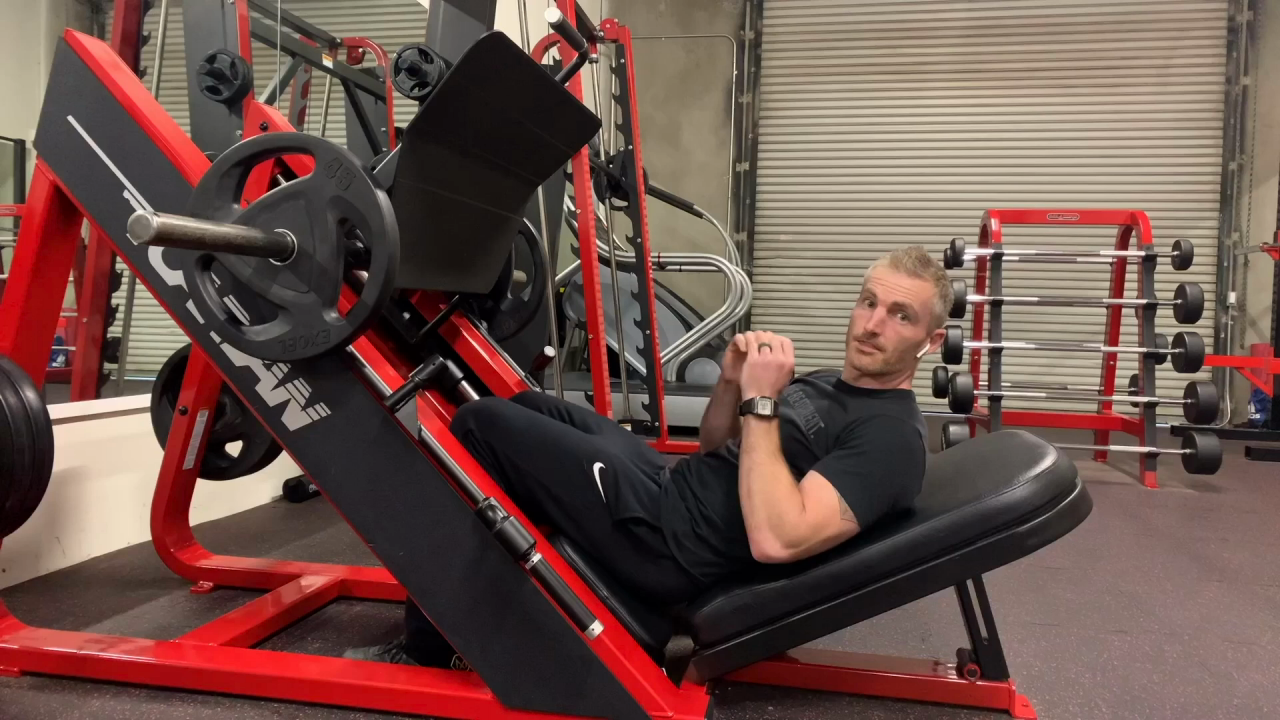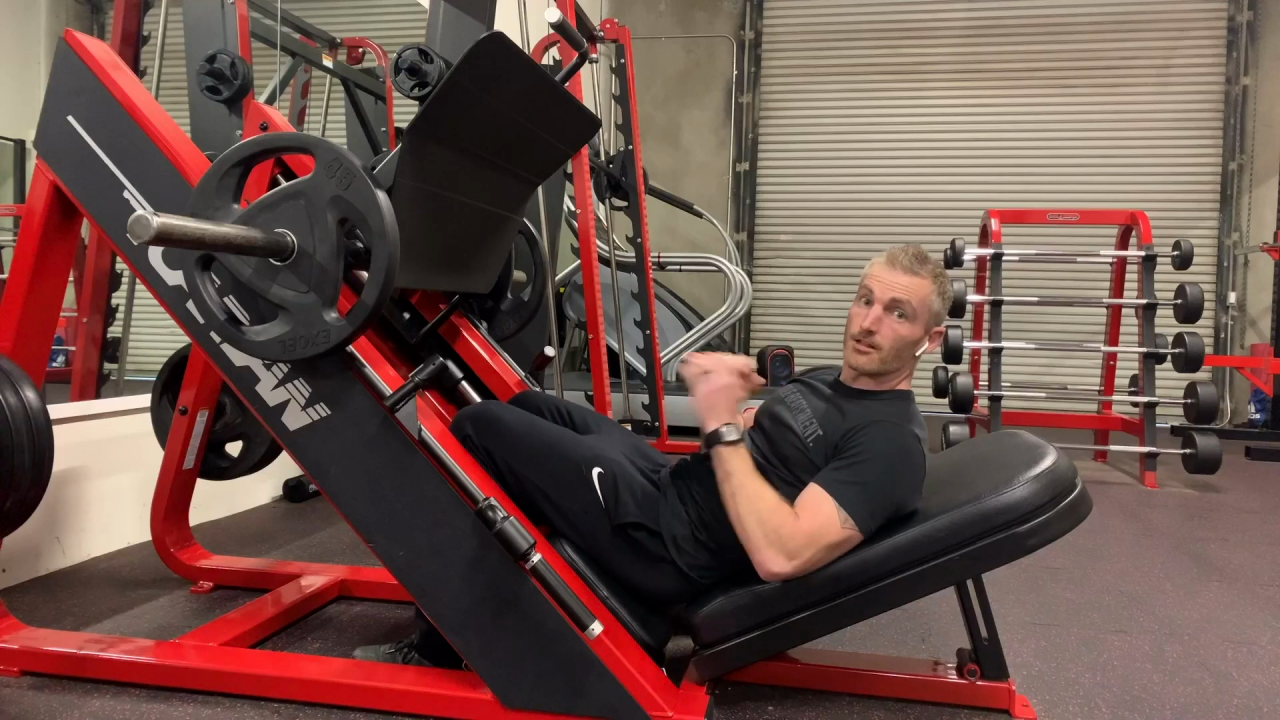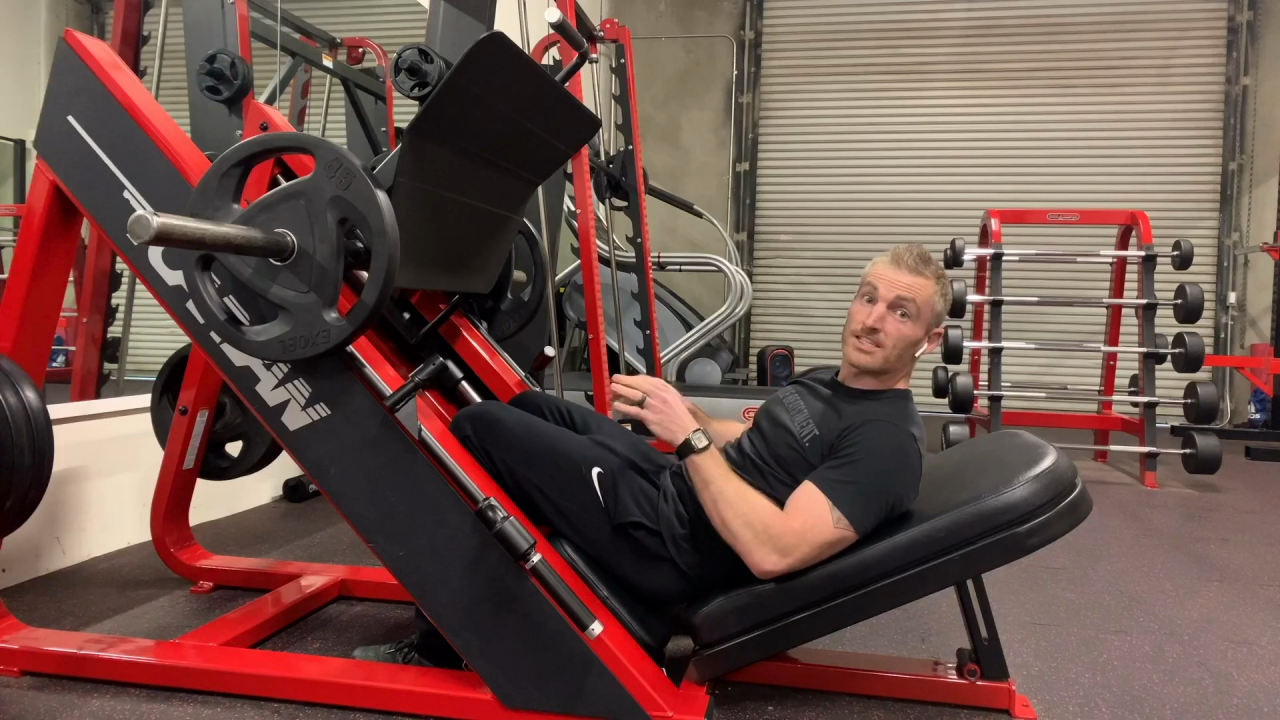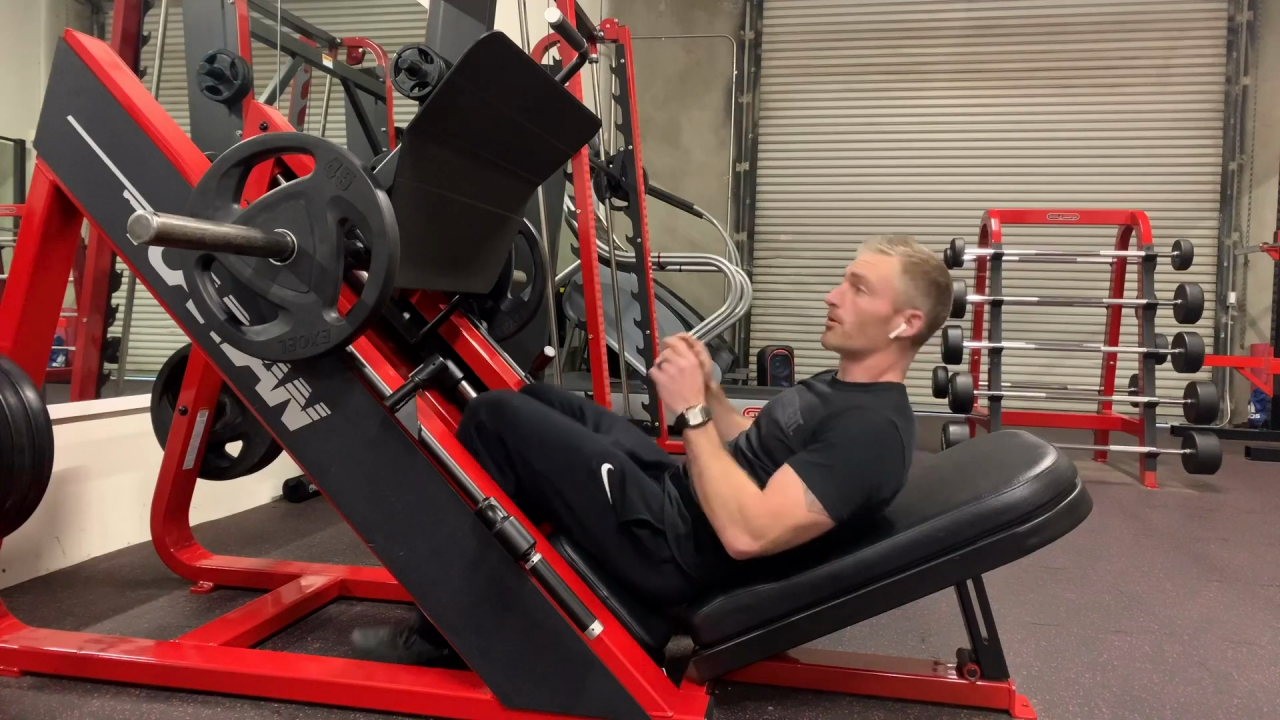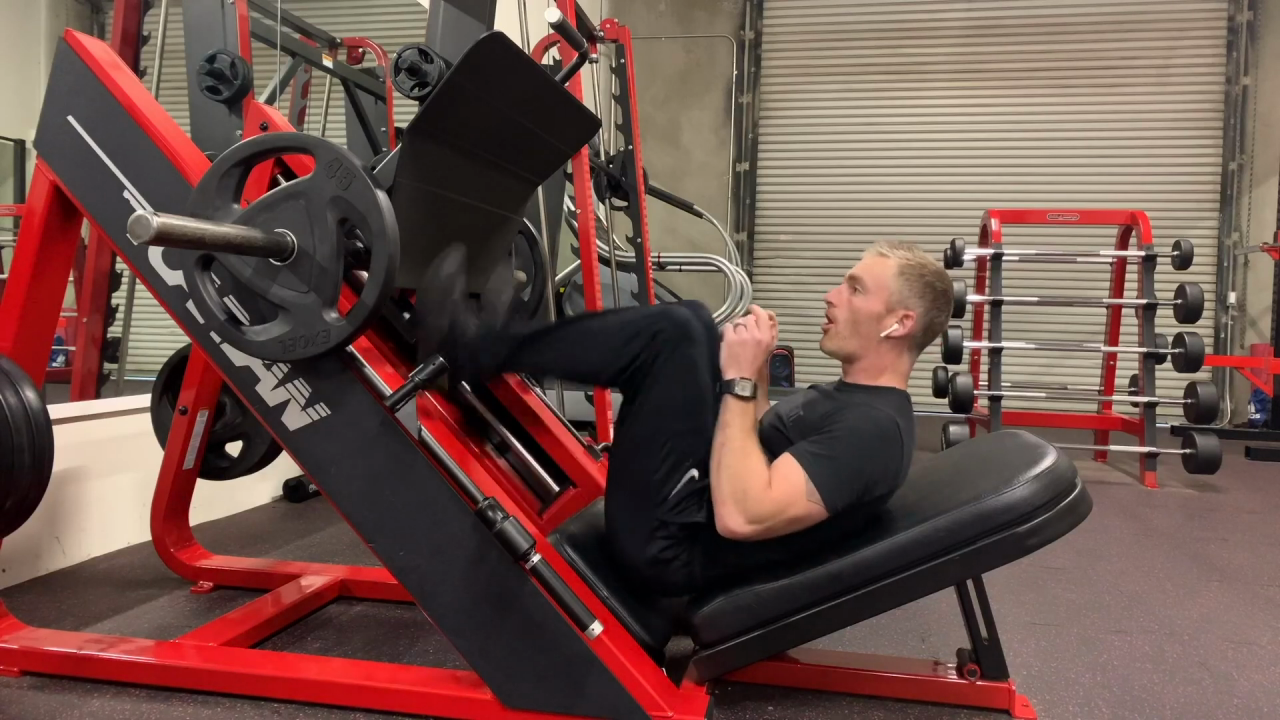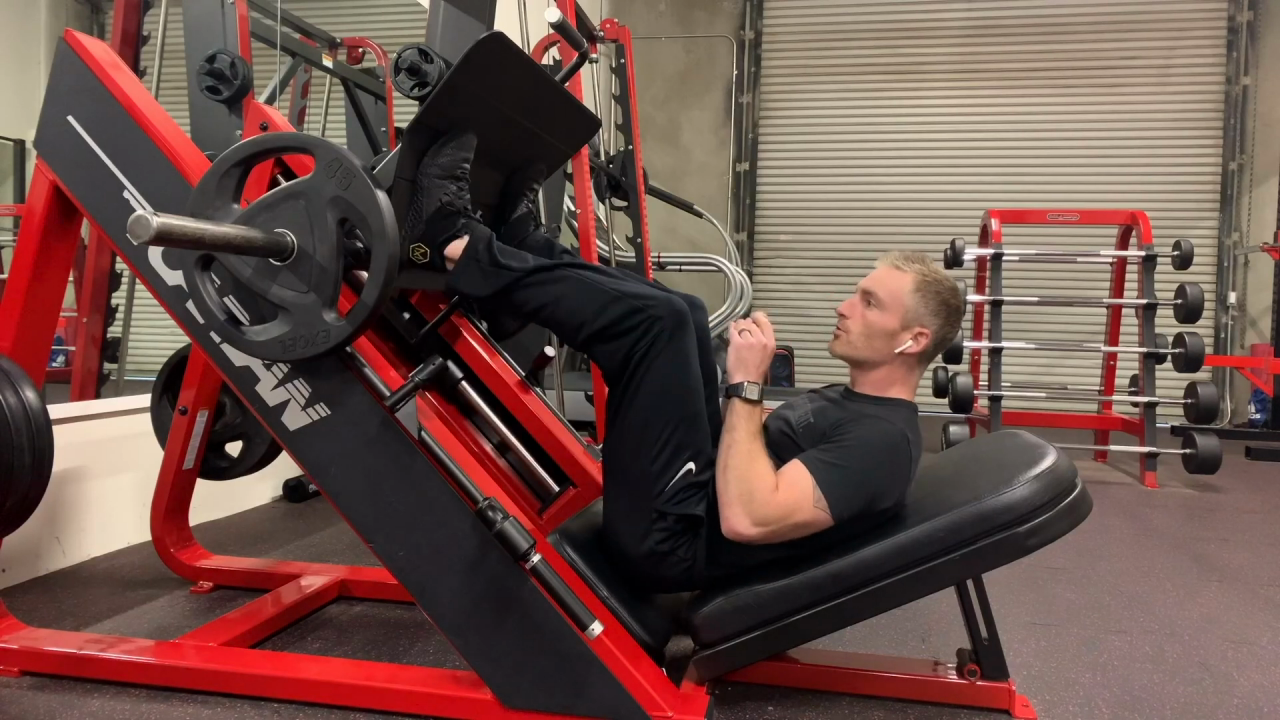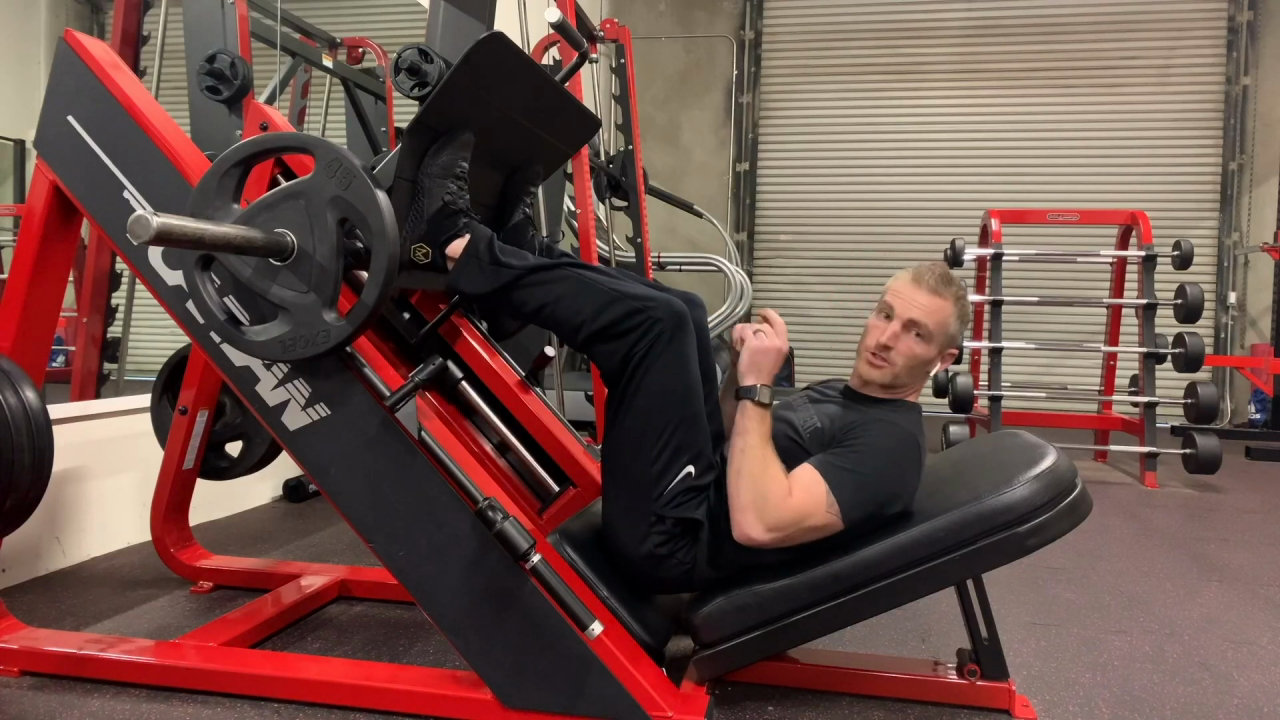
dt=0.4s
person 1, frame 1
left shoulder: (890, 438)
right shoulder: (830, 382)
left elbow: (775, 541)
left wrist: (760, 404)
right wrist: (732, 383)
left hip: (667, 539)
right hip: (672, 486)
left knee: (482, 425)
right knee: (525, 407)
left ankle: (426, 648)
person 1, frame 2
left shoulder: (890, 442)
right shoulder: (827, 381)
left elbow: (779, 556)
left wrist: (721, 424)
right wrist: (720, 402)
left hip: (666, 543)
right hip: (677, 490)
left knee: (479, 429)
right knee: (528, 406)
left ankle: (436, 649)
person 1, frame 3
left shoulder: (886, 442)
right shoulder: (828, 382)
left elbow: (771, 553)
left wrist: (689, 436)
right wrist: (681, 410)
left hip: (665, 542)
right hip: (672, 487)
left knee: (478, 430)
right knee: (529, 407)
left ankle: (437, 648)
person 1, frame 4
left shoulder: (874, 431)
right shoulder: (832, 387)
left elbow: (747, 534)
left wrist: (692, 410)
right wrist: (708, 391)
left hip: (658, 546)
right hip: (669, 504)
left knee: (495, 420)
right knee: (528, 406)
left ankle: (439, 637)
person 1, frame 5
left shoulder: (876, 436)
right shoulder: (854, 399)
left elbow: (741, 515)
left wrist: (739, 382)
right wrist: (753, 374)
left hip: (672, 548)
right hip: (687, 520)
left knee: (675, 330)
right knee: (686, 324)
left ankle: (477, 346)
right ankle: (490, 345)
person 1, frame 6
left shoulder: (882, 439)
right shoulder: (847, 402)
left elbow: (746, 520)
left wrist: (745, 385)
right wrist: (748, 370)
left hip: (671, 537)
right hip: (696, 494)
left knee: (656, 320)
right knee: (677, 317)
left ankle: (454, 244)
right ankle: (519, 242)
person 1, frame 7
left shoulder: (890, 443)
right shoulder: (839, 394)
left elbow: (757, 524)
left wrist: (755, 387)
right wrist: (735, 372)
left hip: (670, 539)
right hip: (700, 496)
left knee: (654, 321)
right knee: (677, 314)
left ankle: (454, 244)
right ankle: (517, 245)
